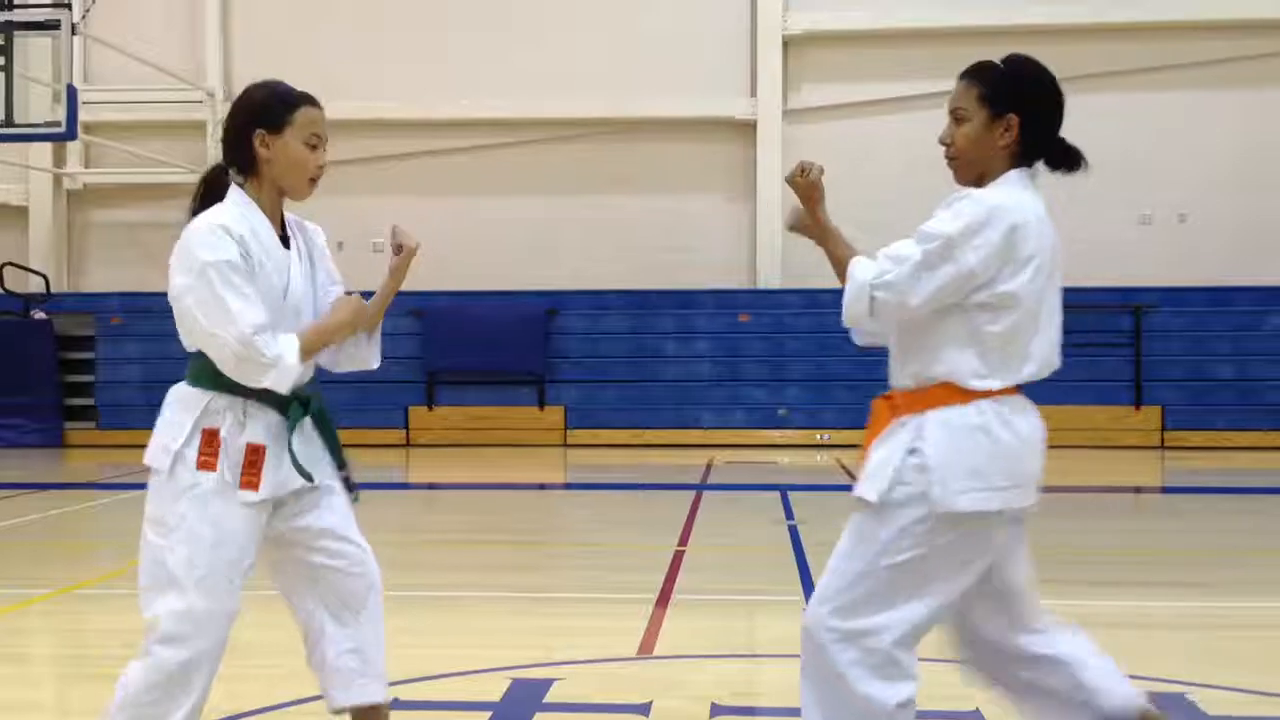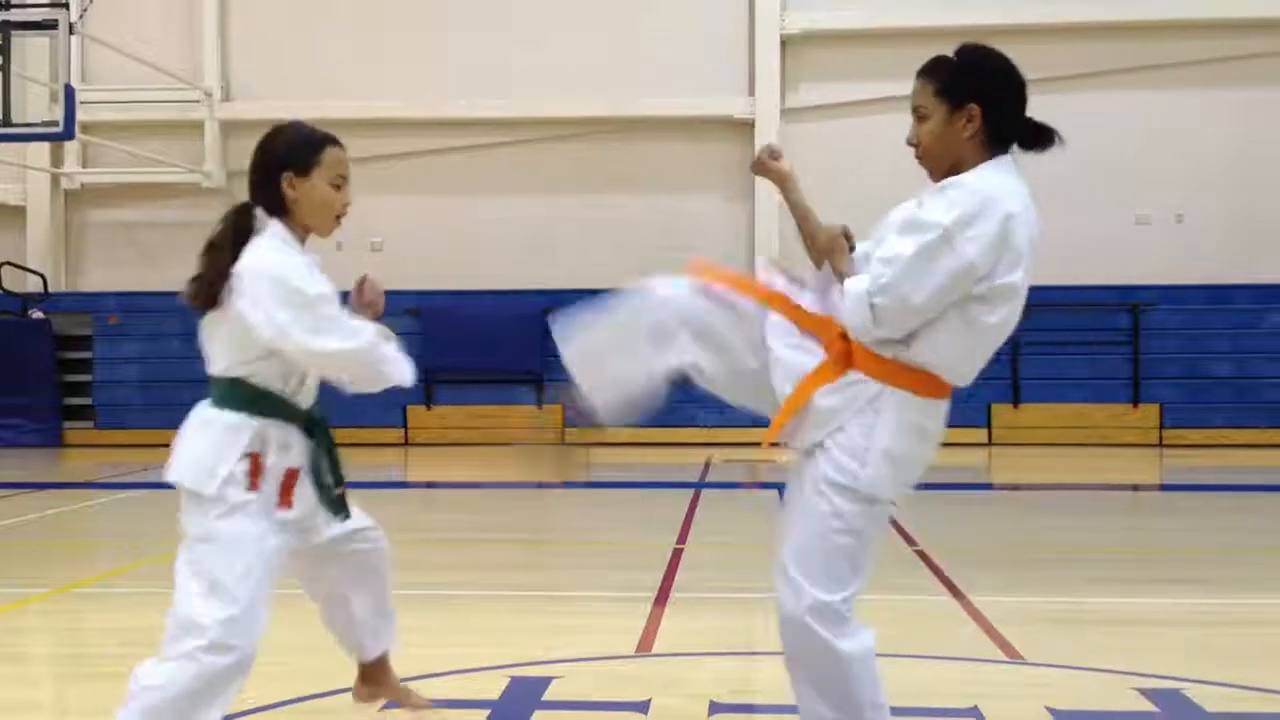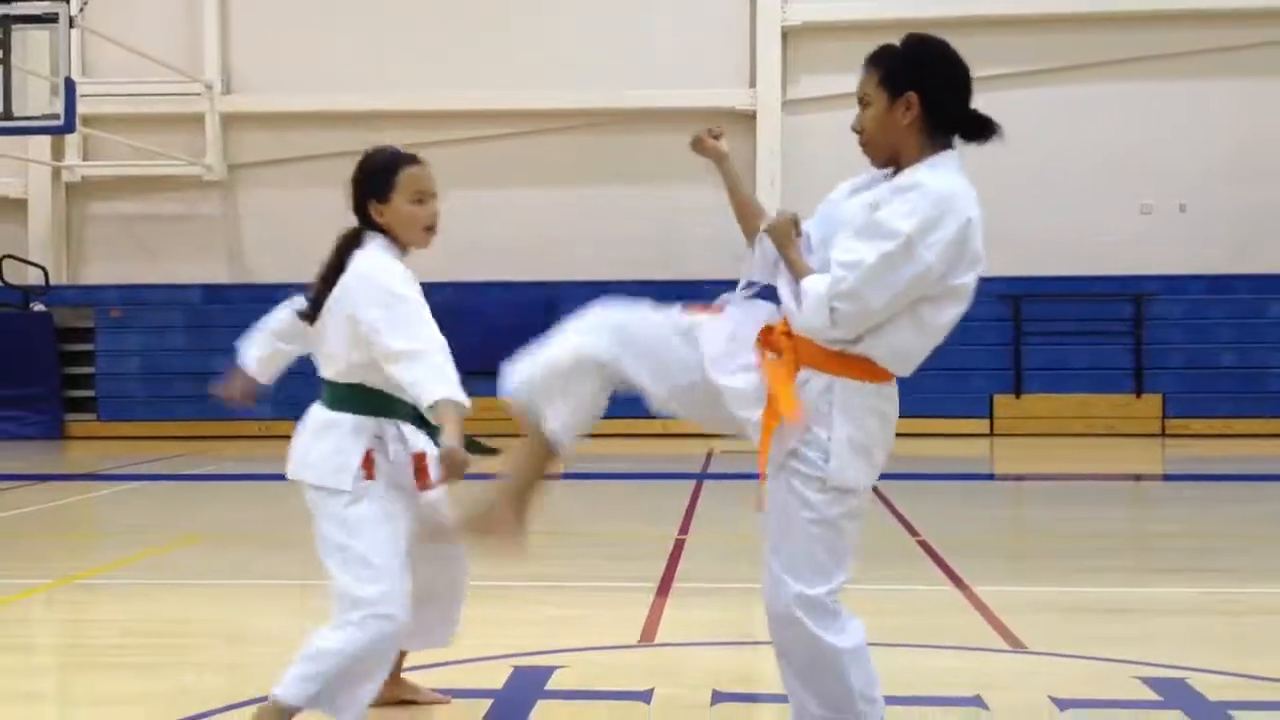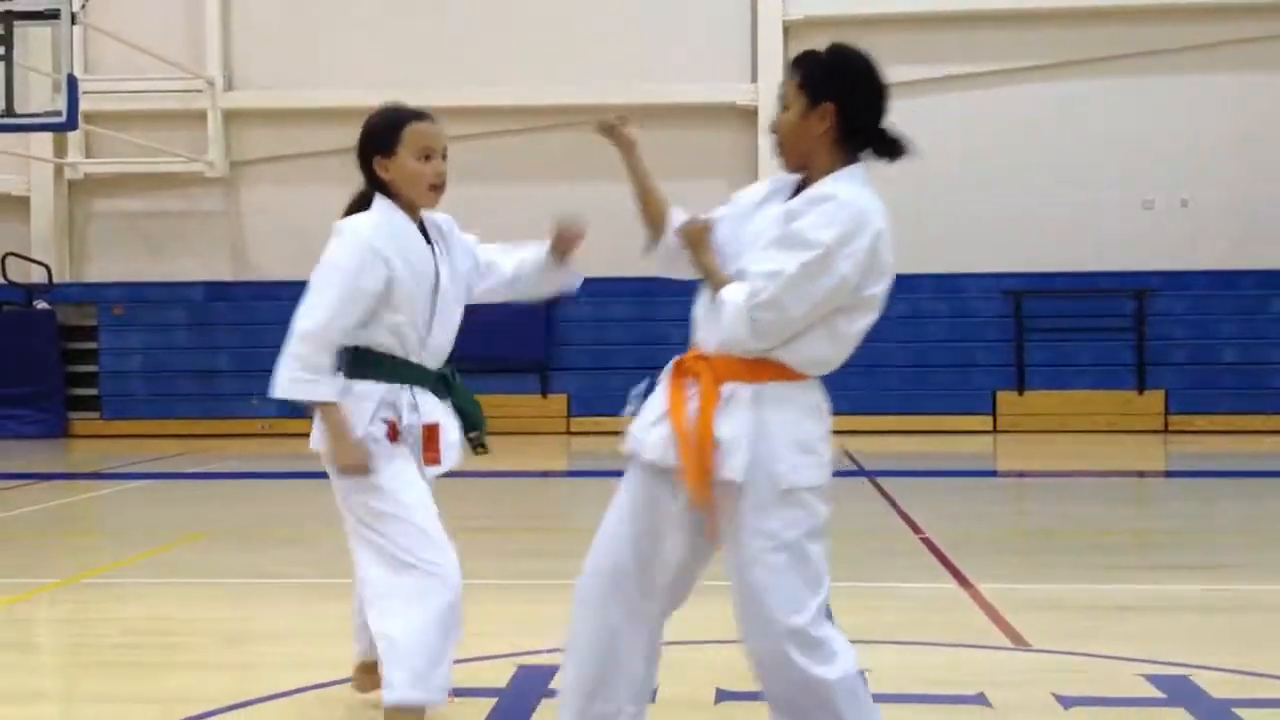
dt=0.3s
person 1, frame 1
left shoulder: (990, 215)
right shoulder: (1015, 214)
left elbow: (876, 301)
right elbow: (908, 312)
left wrist: (820, 221)
right wrist: (831, 243)
left hip: (953, 452)
right hip: (990, 440)
left knee: (845, 629)
right knee: (1003, 634)
person 1, frame 2
left shoulder: (983, 206)
right shoulder: (965, 197)
left elbow: (872, 308)
right elbow: (845, 276)
left wrist: (843, 256)
right wrist: (790, 188)
left hip: (877, 417)
right hip: (836, 371)
left knee: (815, 607)
right knee: (673, 309)
right ankle: (579, 415)
person 1, frame 3
left shoulder: (939, 204)
right shoulder: (878, 188)
left elbow: (832, 314)
right elbow: (771, 248)
left wrist: (788, 247)
right wrist: (725, 166)
left hip: (827, 409)
right hip: (765, 361)
left knee: (804, 597)
right knee: (597, 340)
right ankle: (514, 498)
person 1, frame 4
left shoulder: (849, 216)
right shoulder: (774, 196)
left elbow: (750, 322)
right elbow: (672, 242)
left wrist: (707, 259)
right wrist: (632, 158)
left hip: (768, 429)
right hip: (697, 409)
left knee: (784, 627)
right knee: (618, 583)
person 2, frame 1
left shoulder: (308, 242)
right shoulder: (213, 236)
left elbow: (346, 353)
right elbow: (251, 357)
left wrist: (393, 281)
right wrist: (337, 323)
left hip: (290, 443)
right hip: (215, 451)
left knee: (347, 579)
right knee: (191, 623)
person 2, frame 2
left shoulder: (268, 256)
right shoulder: (278, 272)
right elbow: (358, 362)
left wrist: (355, 319)
right wrist: (373, 327)
left hip: (274, 455)
right hip: (237, 466)
left knee: (356, 553)
right knee: (220, 636)
person 2, frame 3
left shoulder: (363, 268)
right shoulder: (382, 279)
left elbow: (285, 328)
right elbow: (420, 356)
left wrist: (248, 373)
right wrist: (452, 432)
left hip: (383, 448)
right hip: (355, 456)
left knee: (437, 559)
right knee: (376, 608)
person 2, frame 4
left shoulder: (439, 235)
right shoulder: (366, 239)
left elbow: (499, 270)
right elbow: (310, 341)
left wrist: (556, 250)
right wrist: (338, 431)
left hip: (412, 423)
right hip: (372, 424)
left knee: (394, 567)
right knee: (426, 574)
left ankle: (372, 664)
